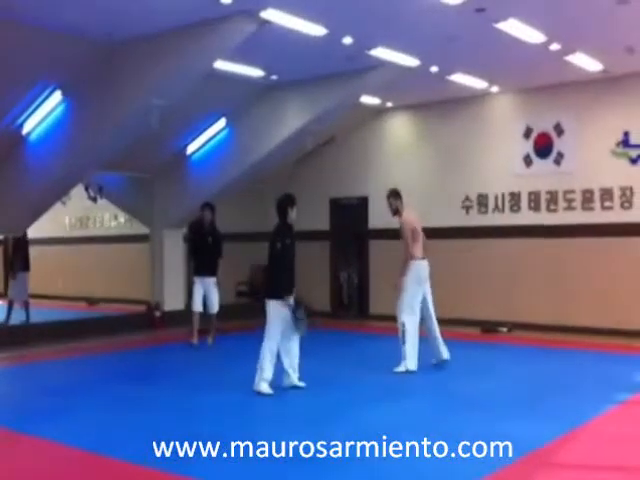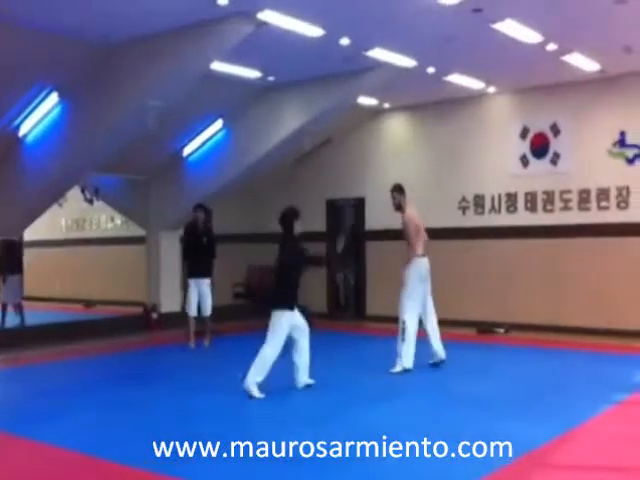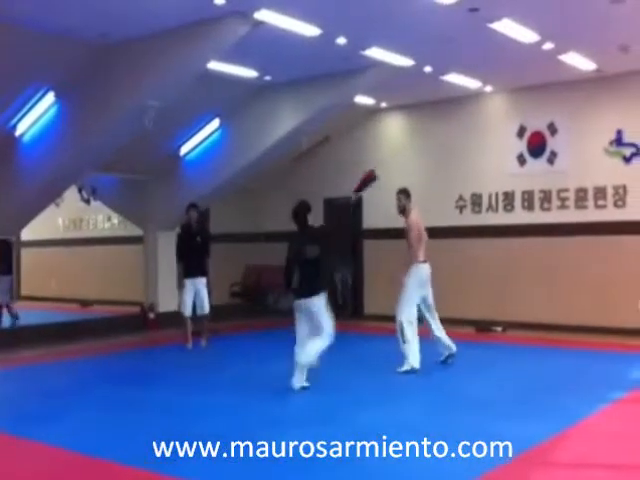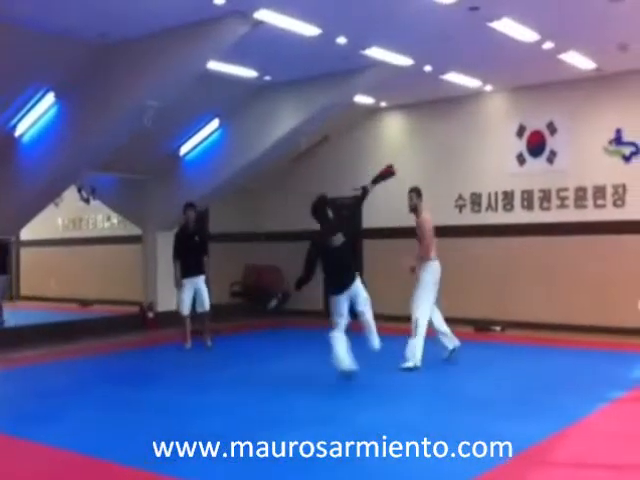
dt=0.2s
person 1, frame 1
left shoulder: (287, 232)
right shoulder: (280, 234)
right elbow: (277, 268)
left wrist: (291, 290)
right wrist: (286, 295)
left hip: (285, 294)
right hip: (277, 296)
left knee: (291, 333)
right knee: (273, 337)
left ankle: (291, 377)
right ankle: (262, 381)
person 1, frame 2
left shoulder: (290, 245)
right shoulder: (292, 247)
left hip: (288, 304)
right hip: (284, 305)
left knee: (302, 333)
right knee: (273, 344)
left ankle: (302, 378)
right ankle: (252, 382)
person 1, frame 3
left shoulder: (294, 242)
right shoulder: (318, 235)
left elbow: (289, 269)
left wrist: (289, 289)
left hip: (300, 296)
right hip: (315, 294)
left knee: (303, 335)
right knee: (326, 333)
left ankle: (298, 379)
right ankle: (304, 358)
person 1, frame 4
left shoulder: (318, 240)
right shoulder: (341, 225)
left elbow: (309, 268)
right elbow: (356, 206)
left wrist: (296, 287)
right wrist: (365, 191)
left hip: (336, 289)
right hip: (352, 281)
left knee: (337, 329)
right knee: (364, 306)
left ankle: (345, 362)
right ankle: (373, 339)
person 2, frame 1
left shoulder: (404, 220)
right shoulder: (412, 216)
left elbow: (409, 250)
left wrist: (402, 275)
left hip: (415, 267)
right hip: (423, 265)
left knee: (406, 313)
right knee: (427, 312)
left ankle: (409, 362)
right ankle: (441, 353)
person 2, frame 2
left shoulder: (407, 216)
right shoulder: (412, 212)
left elbow: (413, 246)
left wrist: (406, 269)
left hip: (416, 264)
right hip: (423, 262)
left knee: (407, 312)
right knee: (427, 310)
left ankle: (405, 361)
right ankle: (438, 354)
person 2, frame 3
left shoulder: (410, 221)
right shoulder: (415, 217)
left elbow: (414, 251)
left wrist: (406, 273)
left hip: (417, 269)
right hip: (424, 268)
left knee: (404, 315)
right knee: (429, 312)
left ankle: (412, 361)
right ankle: (448, 347)
person 2, frame 4
left shoulder: (423, 219)
right shoulder: (422, 218)
left elbow: (427, 246)
left wrist: (417, 265)
right wrist: (418, 264)
left hip: (429, 267)
right hip: (428, 266)
left knee: (419, 309)
right knee: (429, 311)
left ankle: (414, 358)
right ankle: (452, 343)
person 3, frame 1
left shoulder: (215, 234)
right shoulder: (195, 232)
left elbow: (219, 257)
right elbow: (192, 256)
left wrist: (217, 276)
right wrist: (193, 274)
left hip: (211, 276)
right hip: (198, 276)
left knee: (213, 308)
right knee: (196, 307)
left ankle: (211, 335)
right ankle: (195, 336)
person 3, frame 2
left shoulder: (209, 235)
right shoulder: (189, 234)
left elbow: (212, 258)
right elbow: (186, 258)
left wrist: (211, 277)
right wrist: (187, 276)
left hip: (205, 277)
right hip: (192, 278)
left knee: (206, 310)
right knee: (191, 311)
left ankle: (207, 337)
right ankle: (192, 340)
person 3, frame 3
left shoulder: (203, 233)
right shoulder: (182, 235)
left elbow: (206, 256)
right elbow: (180, 259)
left wrist: (206, 275)
right wrist: (181, 278)
left hip: (201, 277)
right hip: (187, 278)
left knee: (204, 309)
right knee: (187, 311)
left ankle: (204, 336)
right ankle: (189, 340)
person 3, frame 4
left shoulder: (201, 232)
right shoulder: (180, 234)
left elbow: (204, 255)
right elbow: (177, 258)
left wrist: (205, 273)
right wrist: (177, 277)
left hip: (199, 276)
right hip: (186, 277)
left knee: (204, 306)
right knee: (185, 310)
left ankle: (207, 335)
right ankle: (188, 339)
